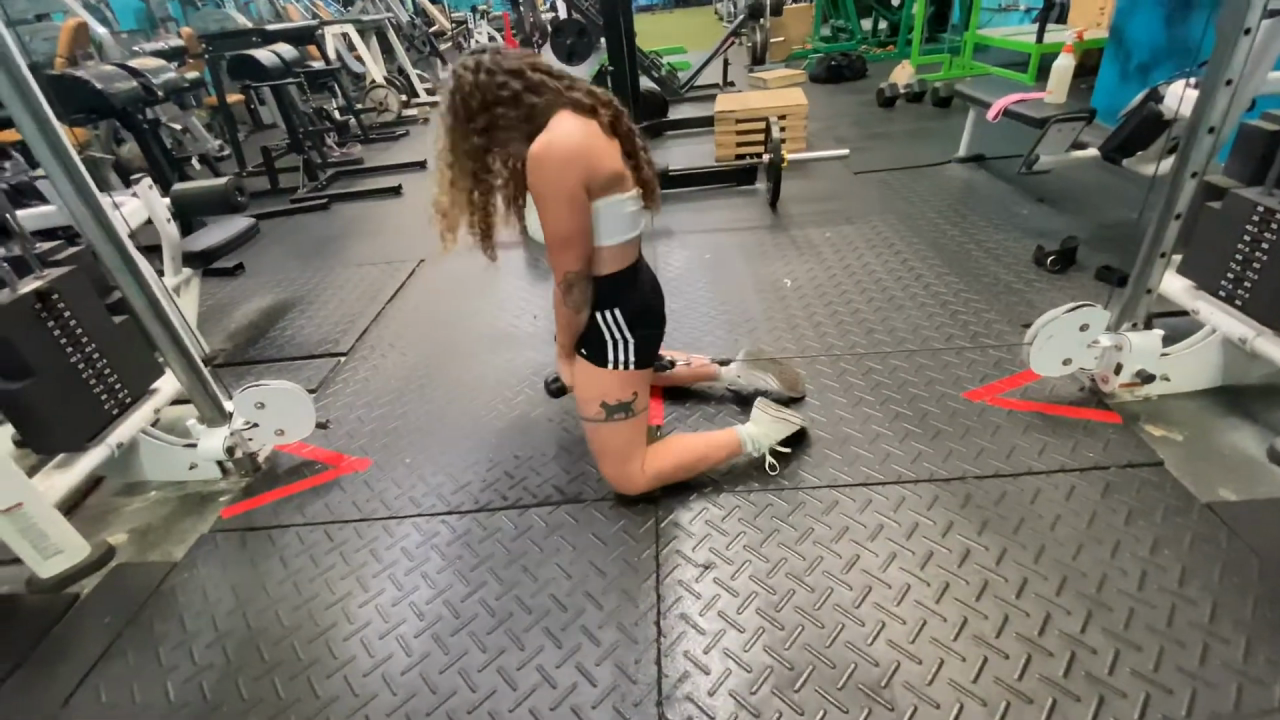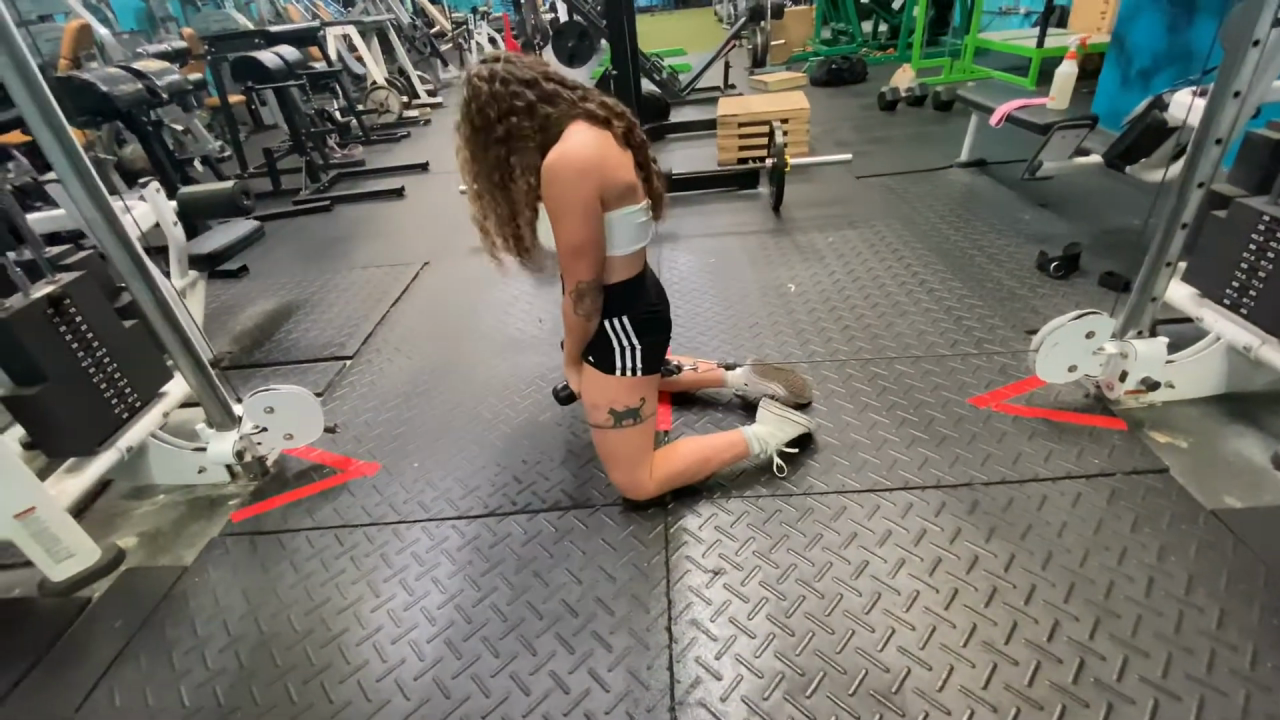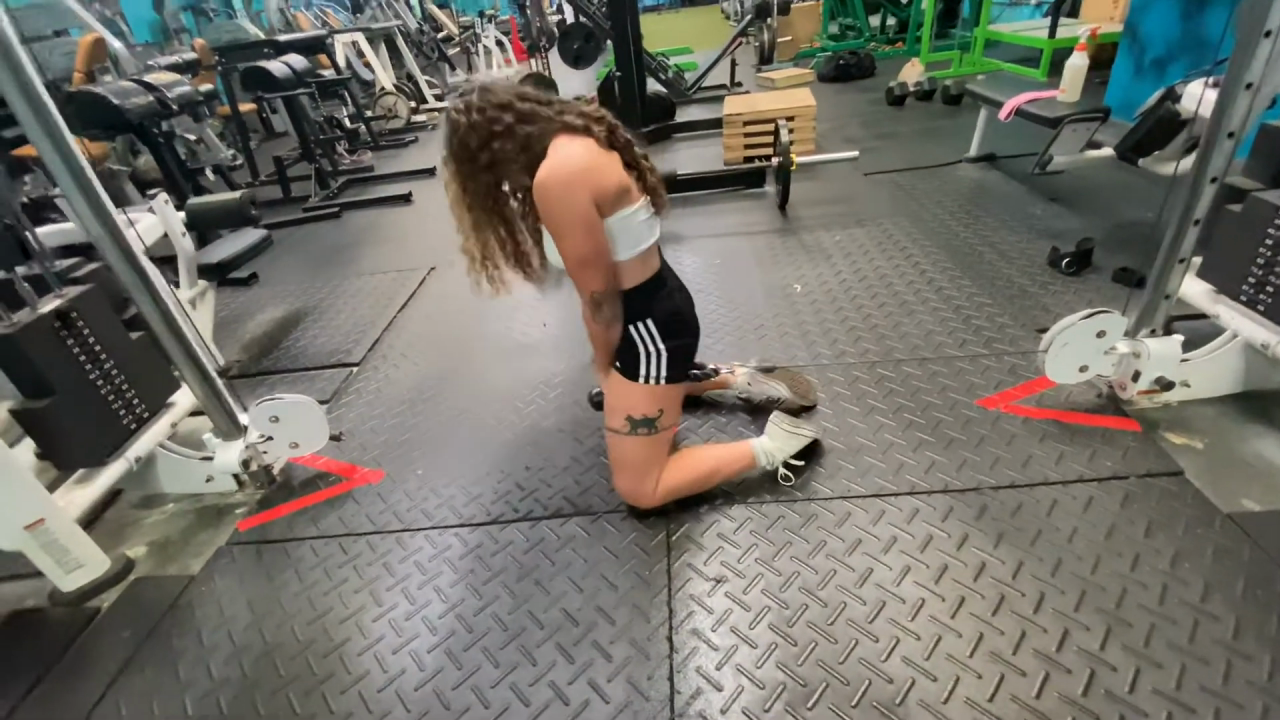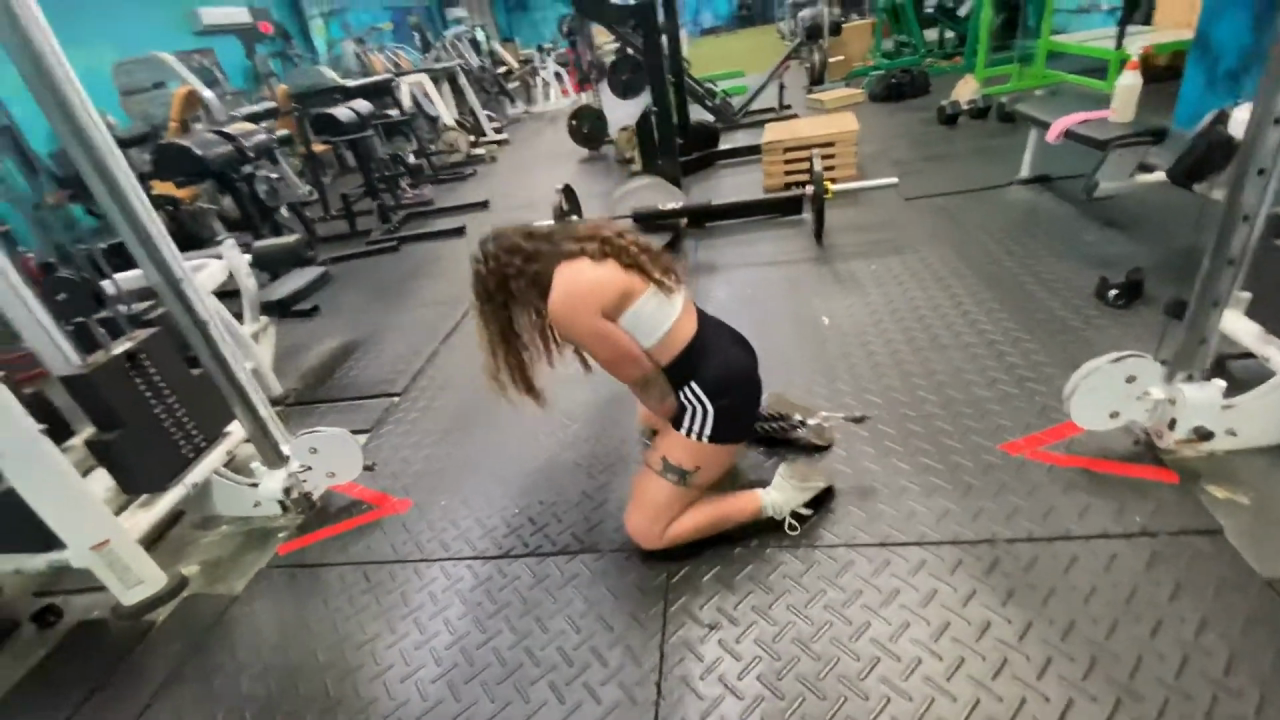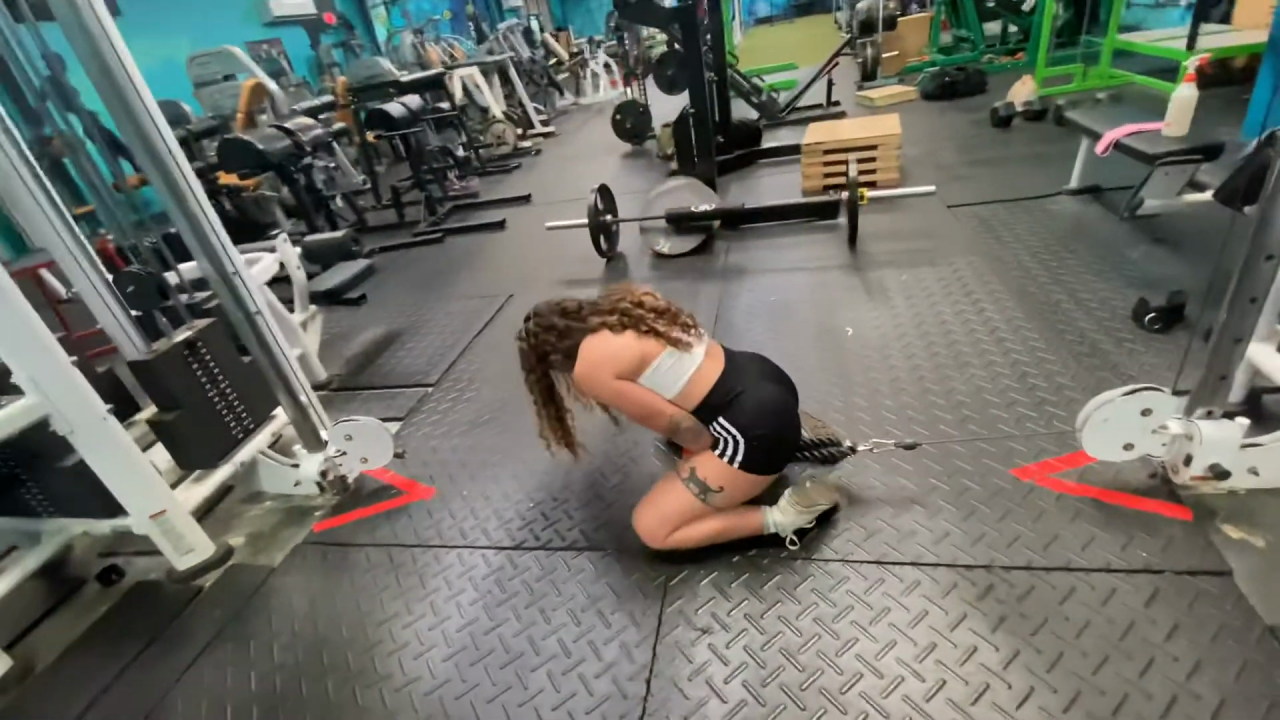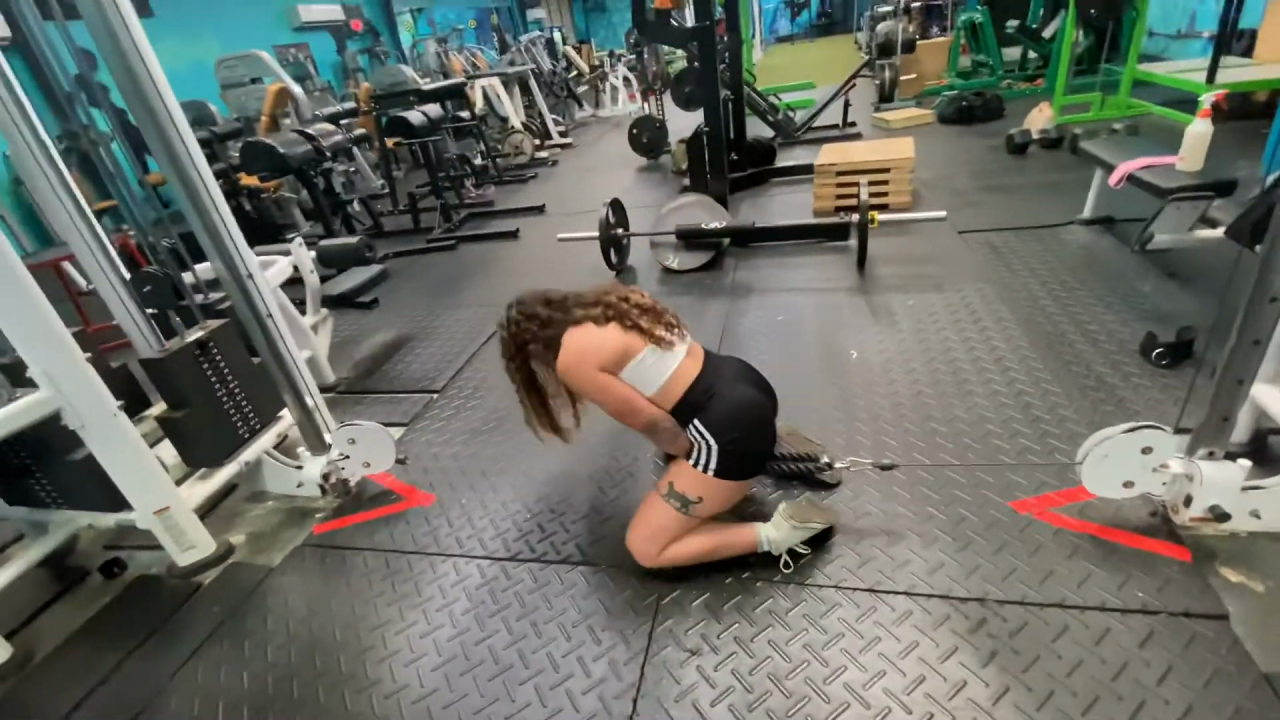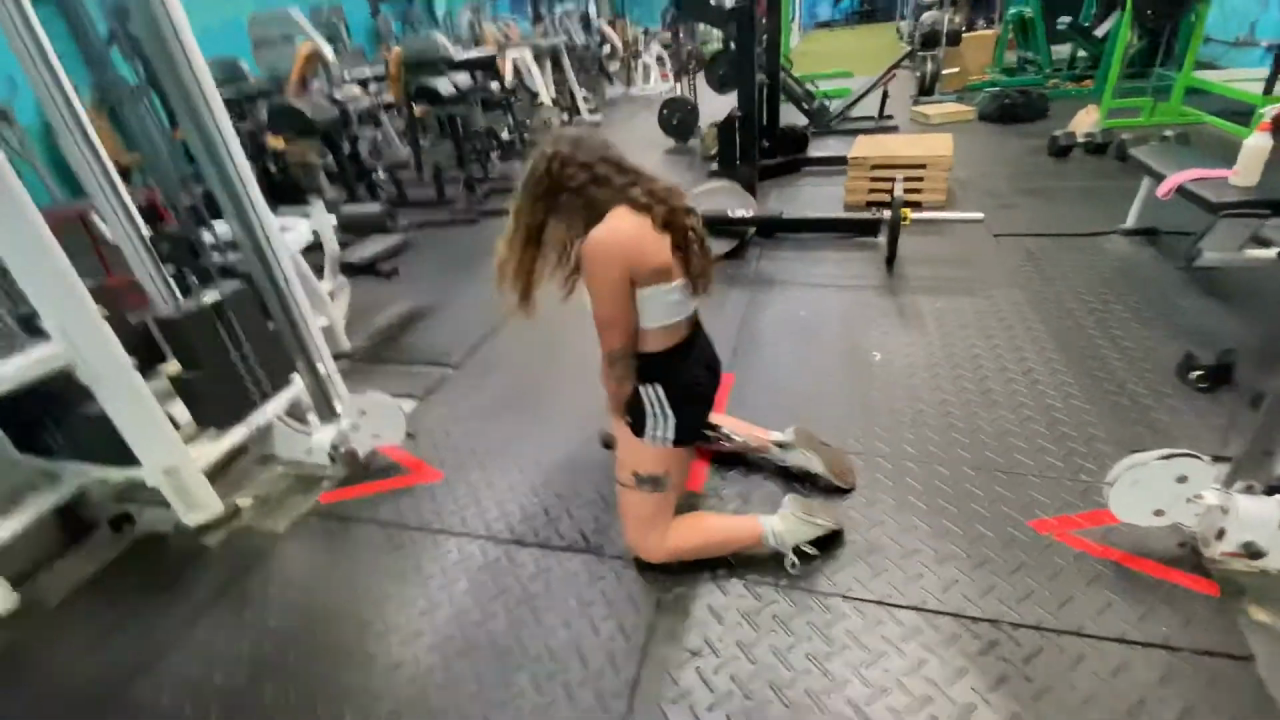
dt=0.4s
person 1, frame 1
left shoulder: (552, 149)
right shoulder: (579, 115)
left elbow: (571, 274)
left wrist: (565, 352)
left hip: (612, 312)
right hip: (626, 291)
left knee: (627, 476)
right knee: (636, 369)
left ankle: (754, 433)
right ankle: (731, 373)
person 1, frame 2
left shoulder: (568, 160)
right shoulder: (590, 124)
left elbow: (582, 285)
left wrist: (572, 360)
left hip: (619, 321)
right hip: (632, 302)
left knee: (636, 482)
right knee: (637, 377)
left ankle: (760, 435)
right ankle: (738, 379)
person 1, frame 3
left shoulder: (557, 176)
right shoulder: (573, 135)
left elbow: (599, 293)
left wrist: (604, 364)
left hip: (652, 326)
right hip: (658, 304)
left knee: (640, 489)
right knee: (627, 388)
left ankle: (769, 449)
right ankle: (743, 380)
person 1, frame 4
left shoulder: (565, 301)
right shoulder: (585, 245)
left elbow: (642, 377)
left wrist: (677, 420)
left hip: (719, 390)
right hip: (727, 352)
left knee: (645, 529)
right knee: (653, 420)
left ankle: (775, 499)
right ankle: (754, 420)
person 1, frame 5
left shoulder: (589, 370)
right shoulder: (617, 306)
left elbow: (673, 424)
left wrist: (715, 455)
left hip: (756, 429)
right hip: (764, 379)
left knee: (650, 528)
left ankle: (779, 516)
right ankle: (789, 431)
person 1, frame 6
left shoulder: (573, 357)
right shoulder: (607, 303)
left elbow: (650, 422)
left wrist: (690, 455)
left hip: (730, 423)
right hip: (744, 385)
left knee: (645, 547)
left ankle: (774, 534)
right ankle: (764, 449)
person 1, frame 7
left shoulder: (605, 241)
right shoulder: (652, 205)
left elbow: (617, 348)
left wrist: (621, 412)
left hip: (665, 386)
right hip: (692, 360)
left knee: (648, 543)
right knee: (689, 427)
left ankle: (782, 529)
right ankle: (783, 444)
